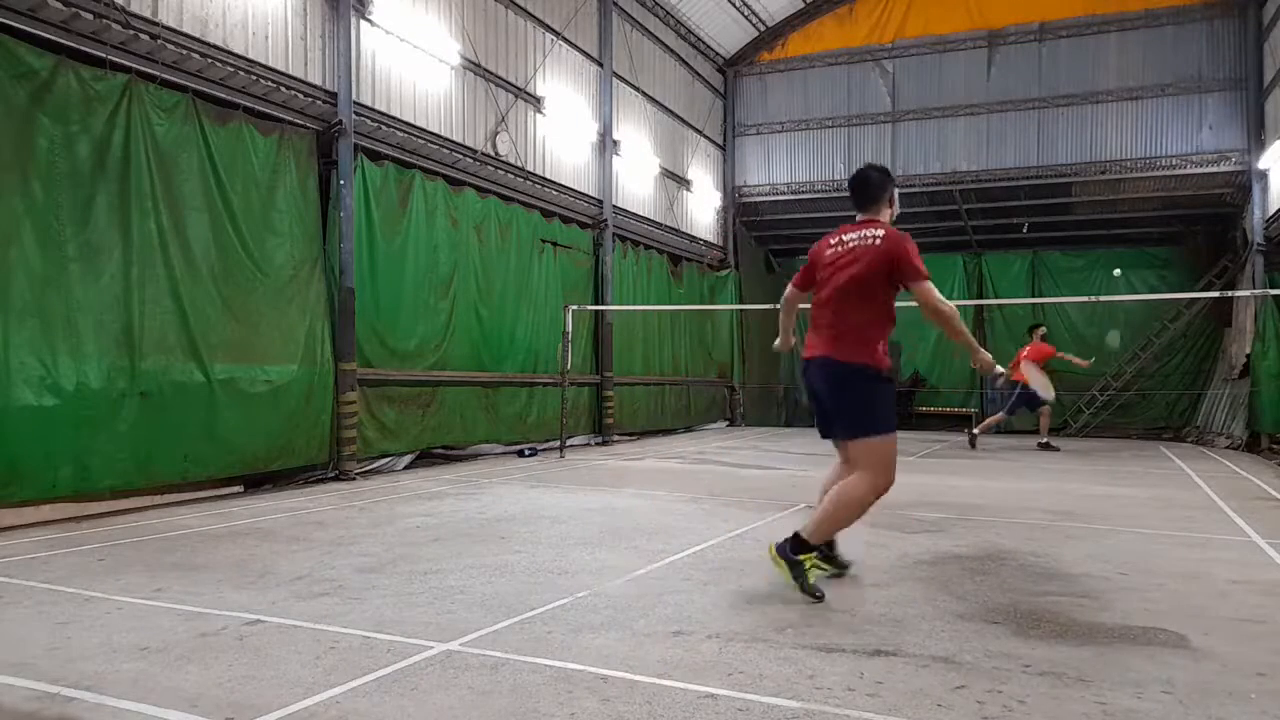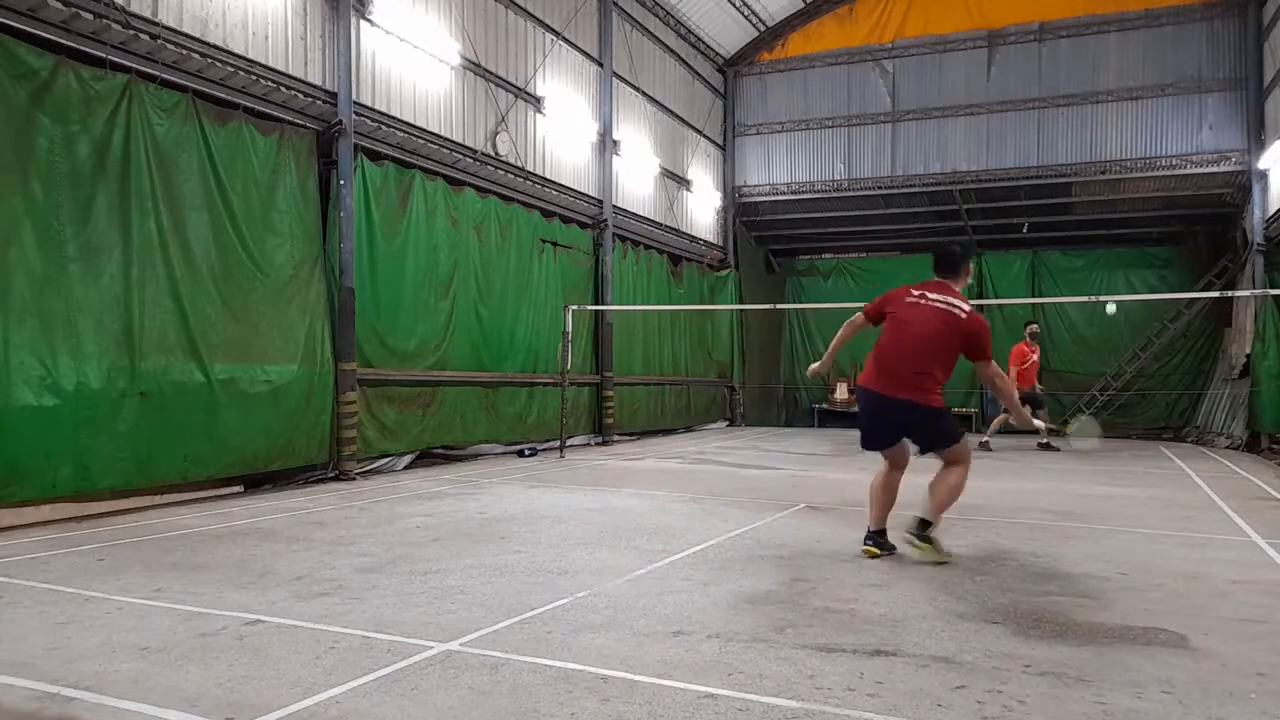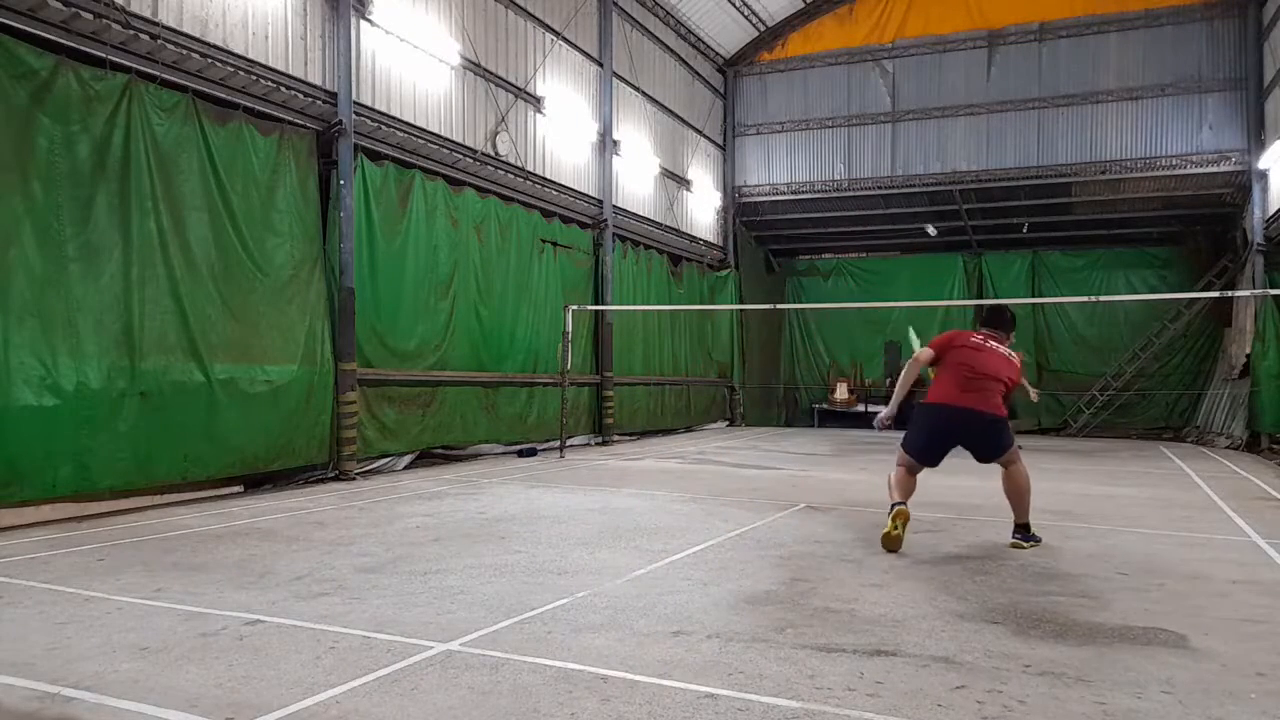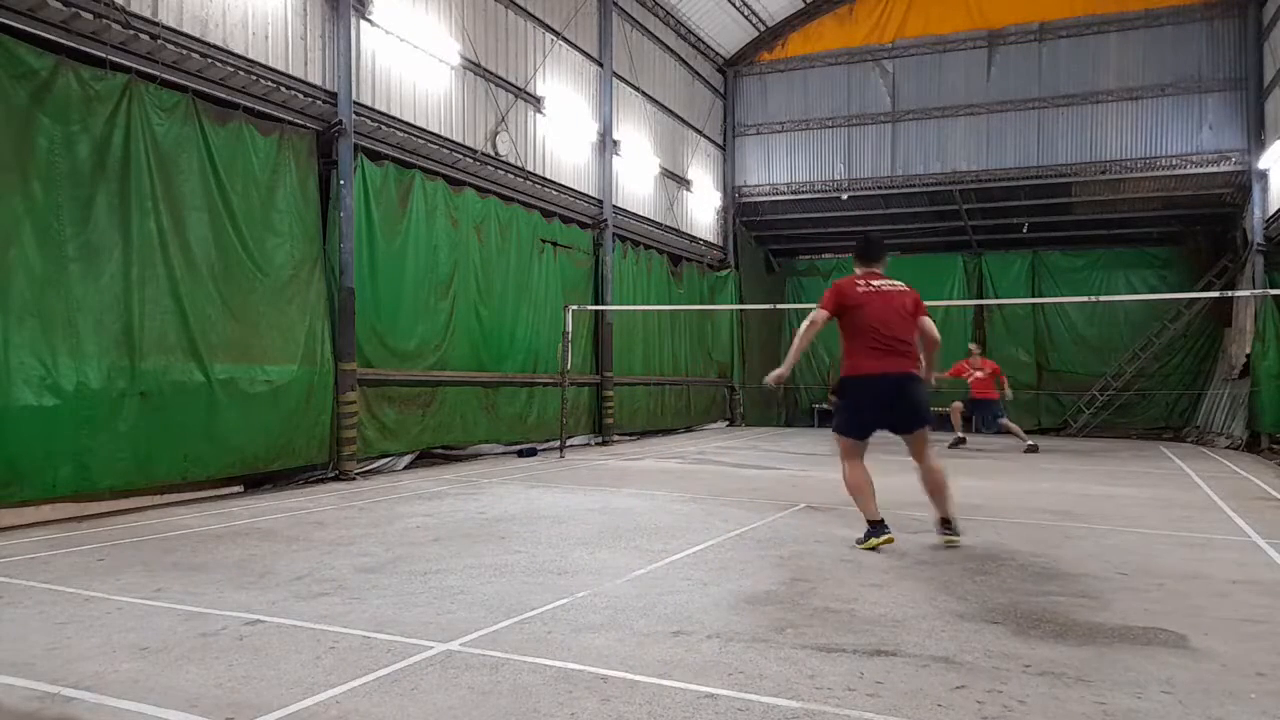
dt=0.4s
person 1, frame 1
left shoulder: (826, 245)
right shoulder: (893, 242)
left elbow: (789, 298)
right elbow: (934, 305)
left wrist: (786, 337)
right wrist: (975, 351)
left hip: (817, 365)
right hip: (857, 369)
left knee: (853, 463)
right knee: (876, 476)
left ankle: (821, 543)
right ankle: (796, 549)
person 1, frame 2
left shoulder: (901, 296)
right shoulder: (969, 317)
left elbow: (852, 326)
right elbow: (993, 376)
left wrist: (824, 363)
right wrist: (1020, 413)
left hip: (872, 393)
right hip: (921, 402)
left knee: (895, 462)
right knee: (959, 460)
left ankle: (874, 536)
right ankle: (924, 527)
person 1, frame 3
left shoulder: (955, 337)
right shoulder: (1013, 361)
left elbow: (917, 361)
left wrist: (891, 407)
left hip: (938, 411)
right hip: (987, 416)
left knee: (904, 468)
right knee: (1013, 463)
left ankle: (899, 508)
right ankle: (1022, 532)
person 1, frame 4
left shoulder: (842, 288)
right shoulder: (907, 292)
left elbow: (813, 324)
right elbow: (932, 337)
left wrist: (787, 367)
right wrist: (926, 371)
left hip: (861, 380)
right hip: (905, 379)
left knee: (851, 458)
right knee: (923, 454)
left ankle: (877, 527)
right ankle: (947, 523)
